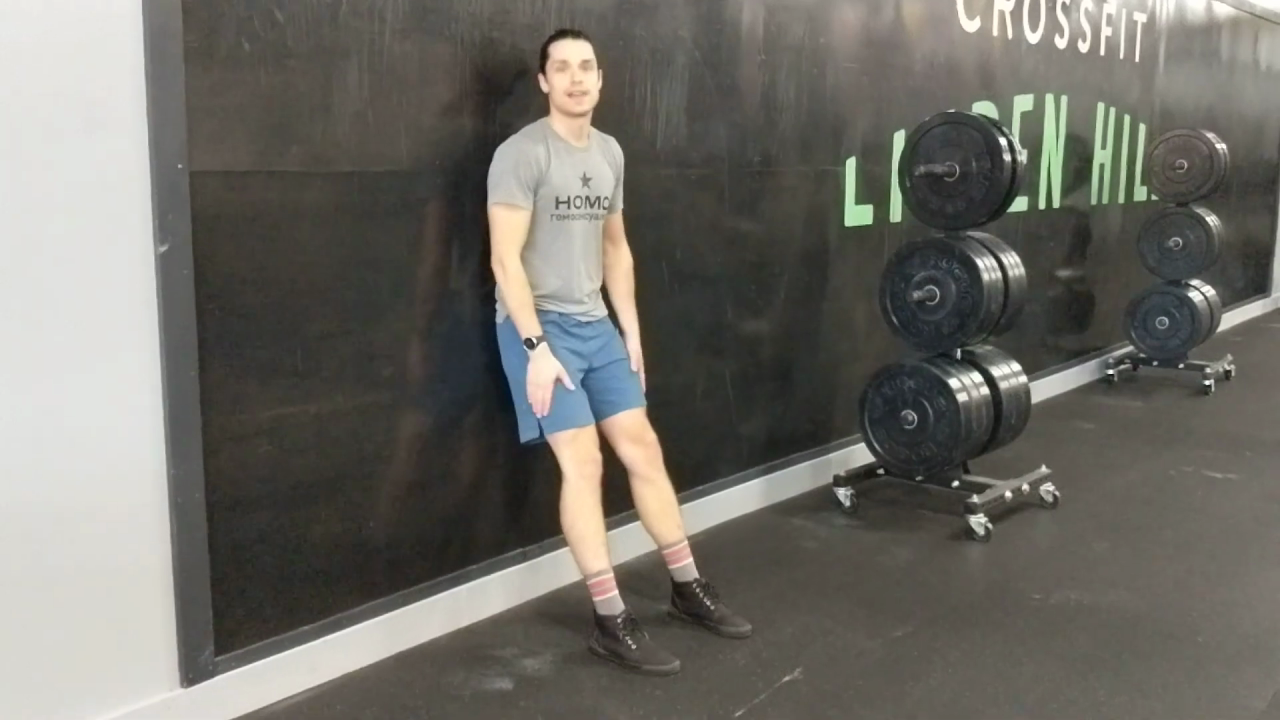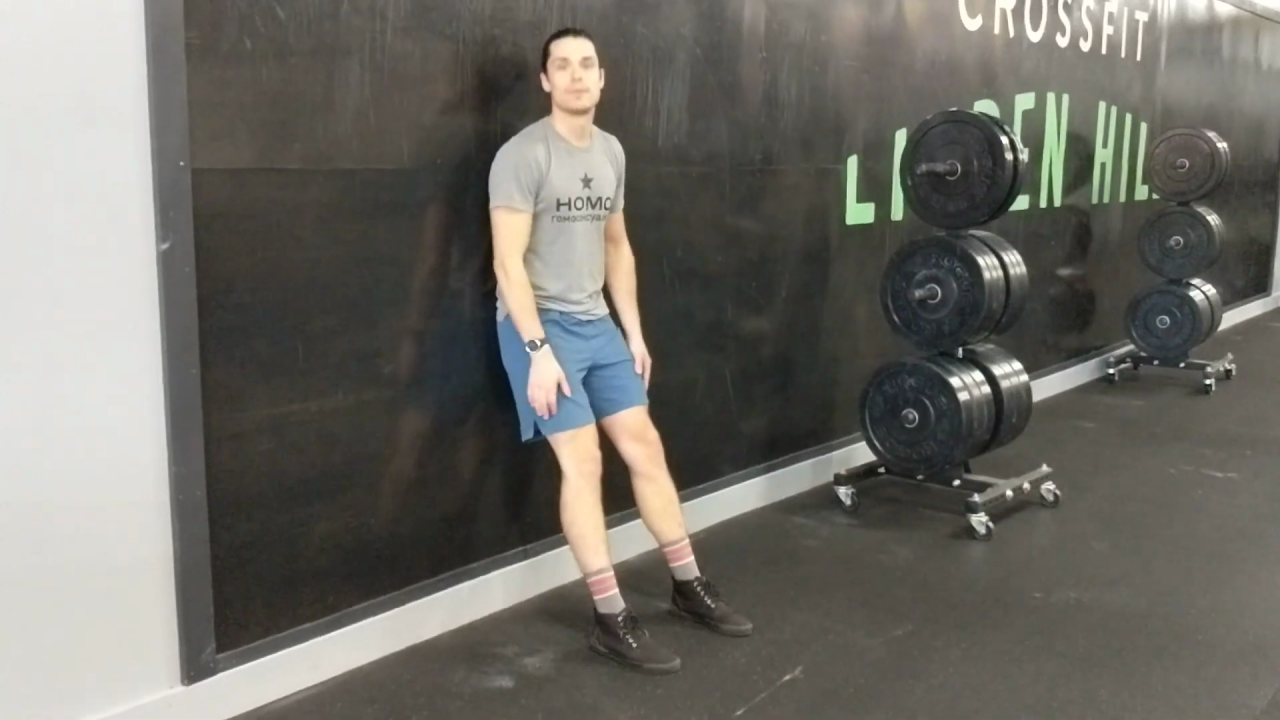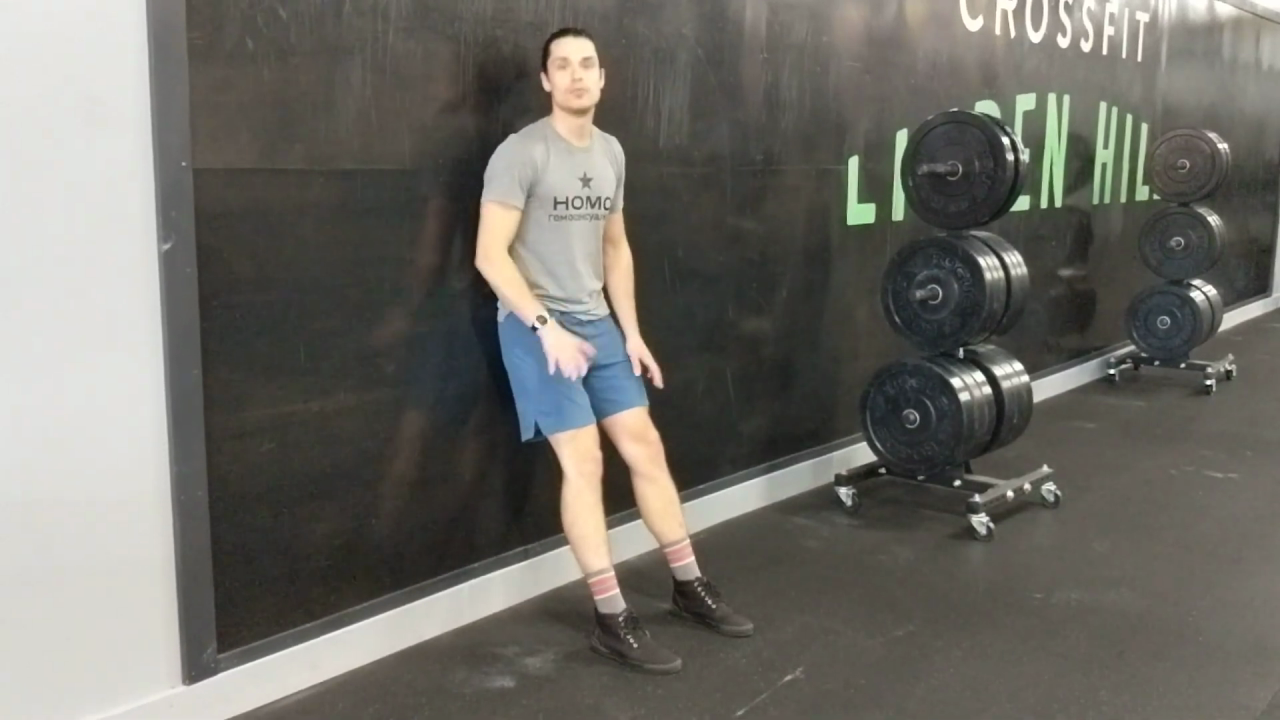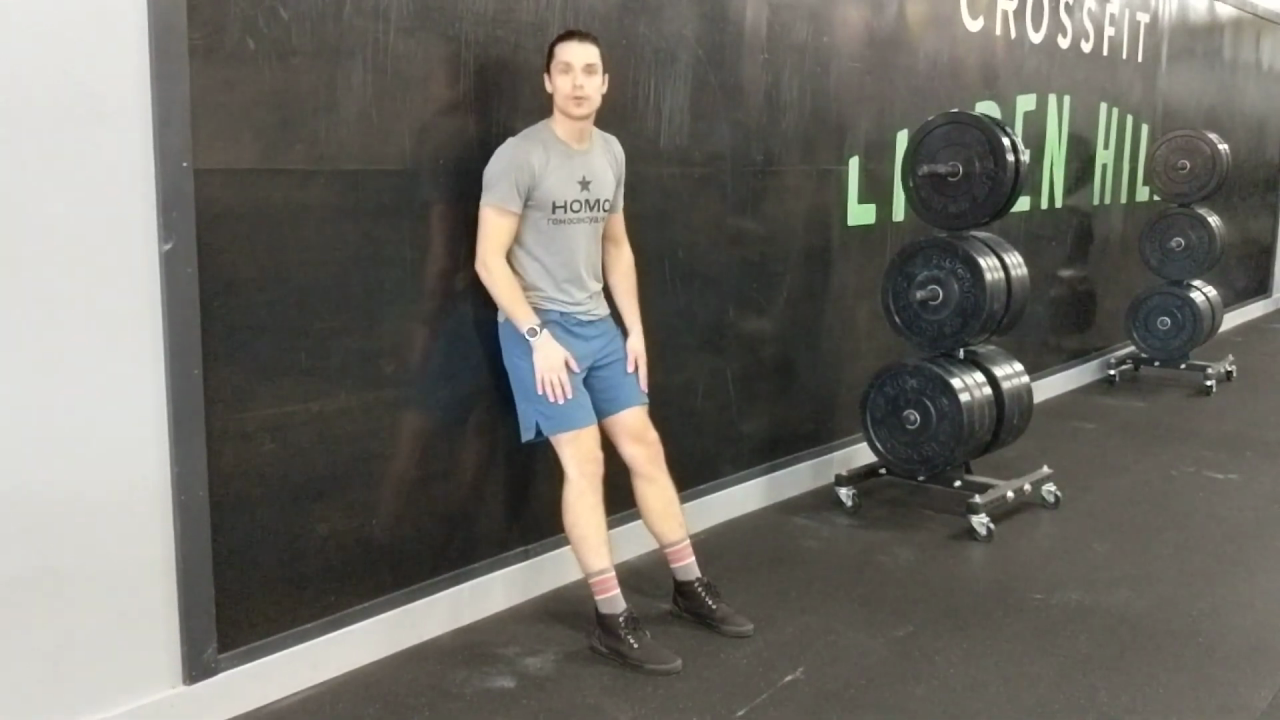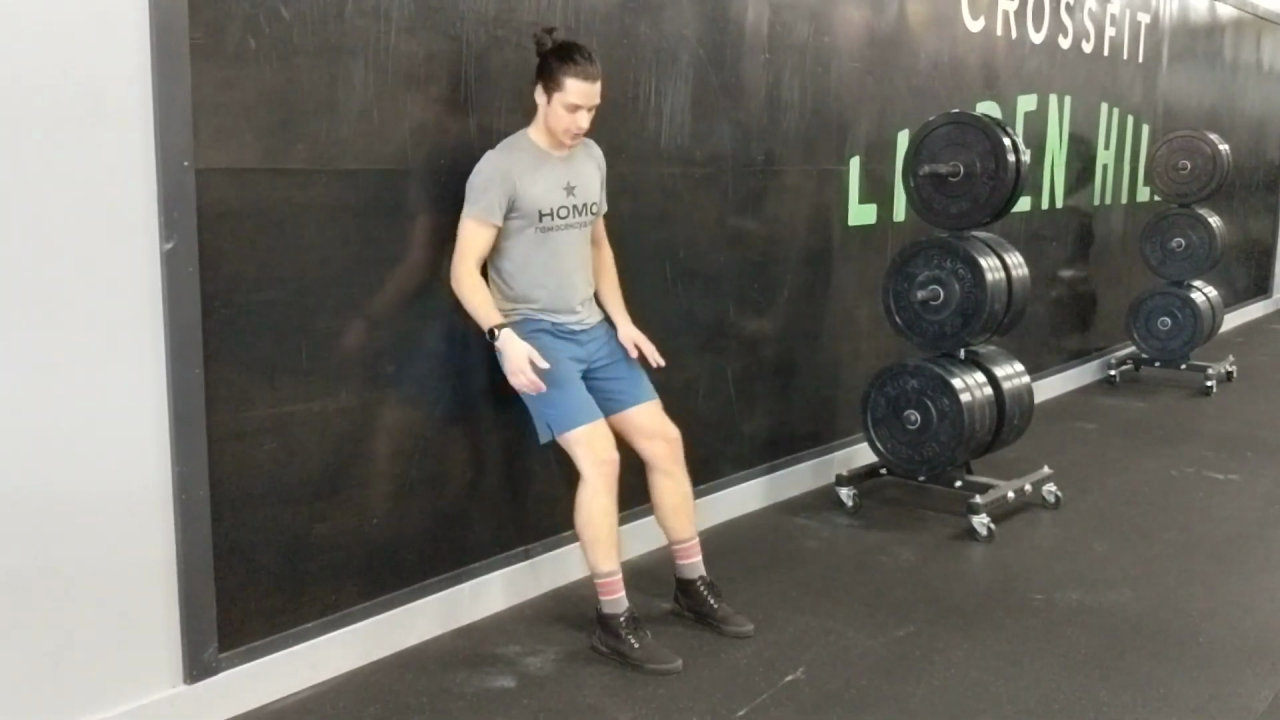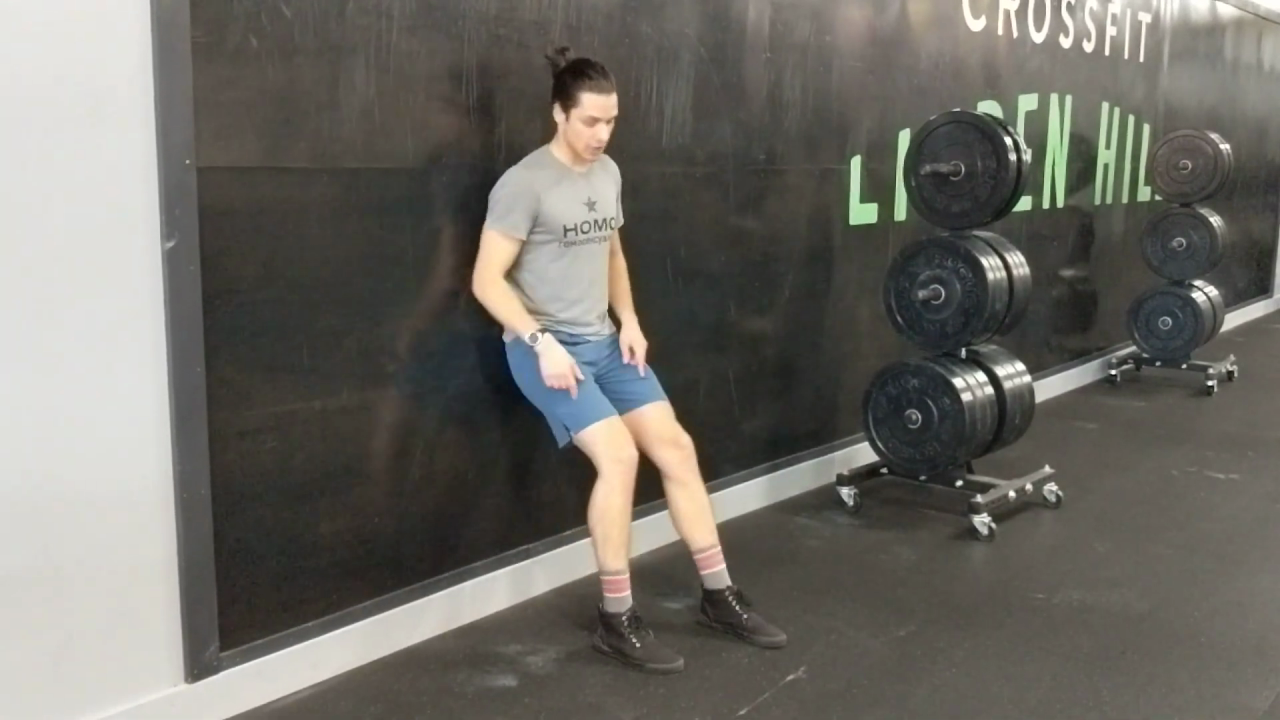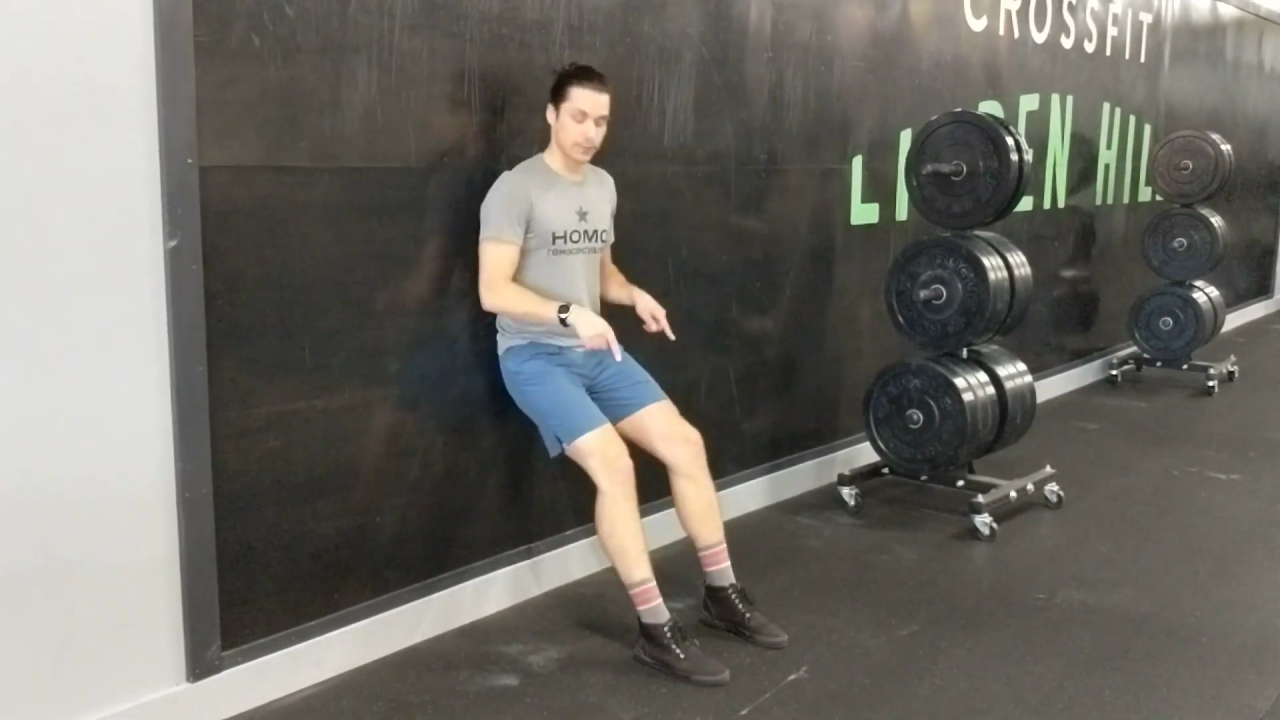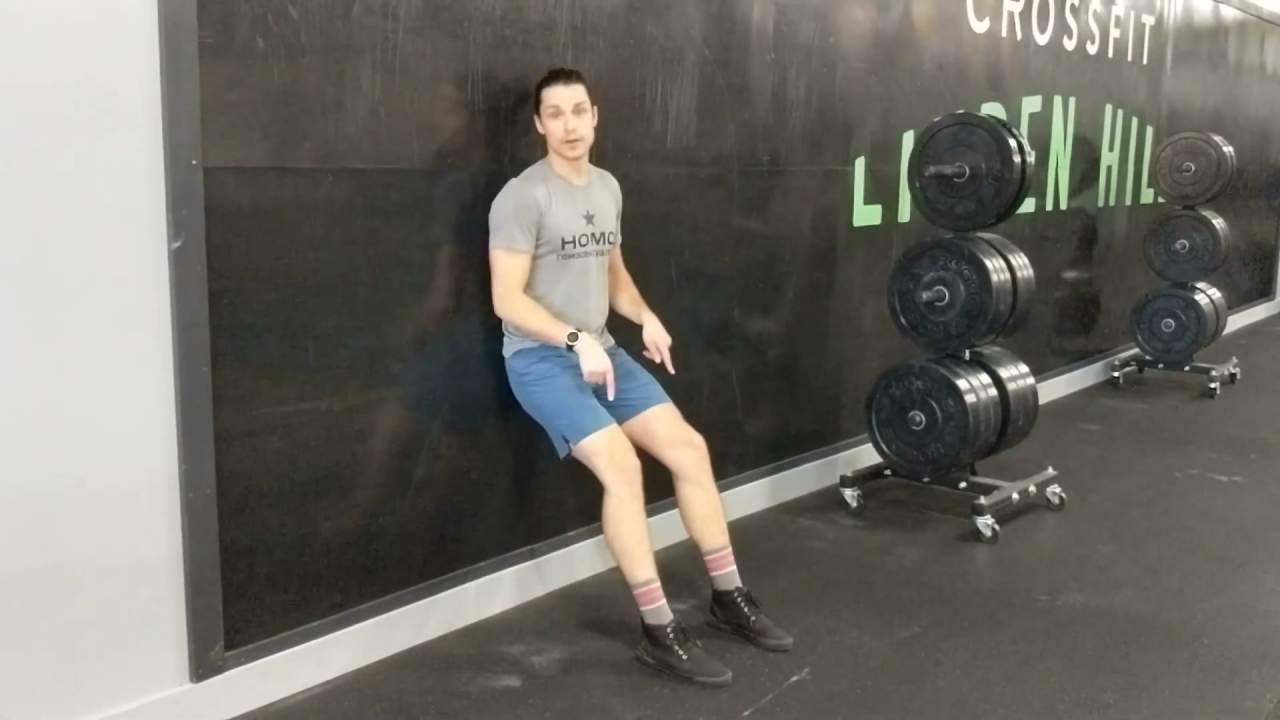
dt=0.5s
person 1, frame 1
left shoulder: (609, 152)
right shoulder: (521, 154)
right elbow: (506, 259)
left wrist: (631, 332)
right wrist: (537, 347)
left hip: (596, 326)
right hip: (539, 327)
left knee: (643, 450)
right knee: (583, 464)
left ankle: (689, 588)
right ankle: (611, 622)
person 1, frame 2
left shoulder: (611, 151)
right shoulder: (523, 155)
right elbow: (509, 263)
left wrist: (635, 333)
right wrist: (539, 351)
left hip: (596, 324)
right hip: (540, 326)
left knee: (645, 446)
right knee: (583, 463)
left ankle: (690, 586)
right ankle: (611, 620)
person 1, frame 3
left shoulder: (611, 152)
right shoulder: (521, 153)
right elbow: (490, 254)
left wrist: (633, 333)
right wrist: (547, 324)
left hip: (598, 325)
right hip: (539, 329)
left knee: (645, 446)
right knee: (584, 462)
left ankle: (690, 587)
right ankle: (612, 620)
person 1, frame 4
left shoulder: (611, 153)
right shoulder: (519, 157)
right elbow: (490, 259)
left wrist: (635, 329)
right wrist: (539, 336)
left hip: (598, 325)
right hip: (540, 329)
left knee: (645, 447)
right knee: (585, 463)
left ankle: (690, 587)
right ankle: (612, 621)
person 1, frame 5
left shoulder: (592, 158)
right shoulder: (501, 169)
right elbow: (465, 269)
left wrist: (623, 321)
right wrist: (504, 337)
left hip: (596, 333)
right hip: (537, 339)
left knee: (664, 442)
right knee: (601, 459)
left ankle: (693, 586)
right ankle: (614, 621)
person 1, frame 6
left shoulder: (608, 172)
right shoulder: (524, 184)
right elbow: (487, 279)
left wrist: (629, 322)
right wrist: (541, 341)
left hip: (605, 343)
right hip: (549, 350)
left knee: (677, 448)
right knee: (619, 457)
left ankle: (719, 595)
right ankle: (616, 620)
person 1, frame 7
left shoulder: (603, 186)
right shoulder: (515, 189)
right elbow: (492, 290)
left wrist: (635, 295)
right wrist: (568, 314)
left hip: (595, 349)
right hip: (535, 355)
left knee: (685, 444)
right knee: (613, 465)
left ankle: (723, 594)
right ankle: (656, 630)
person 1, frame 8
left shoulder: (607, 187)
right shoulder: (523, 196)
right elbow: (508, 299)
left wrist: (645, 317)
right wrist: (575, 341)
left hip: (601, 352)
right hip: (540, 359)
left knee: (688, 448)
right knee: (620, 465)
left ankle: (729, 596)
right ankle: (658, 632)
